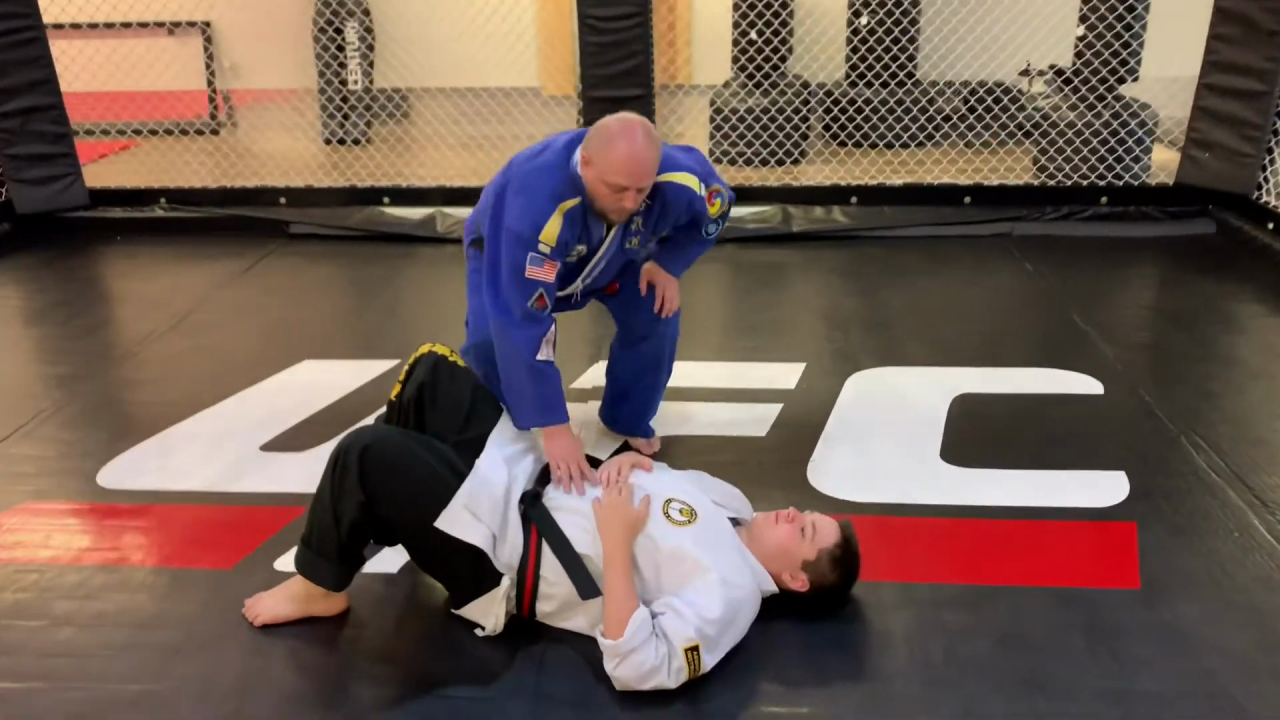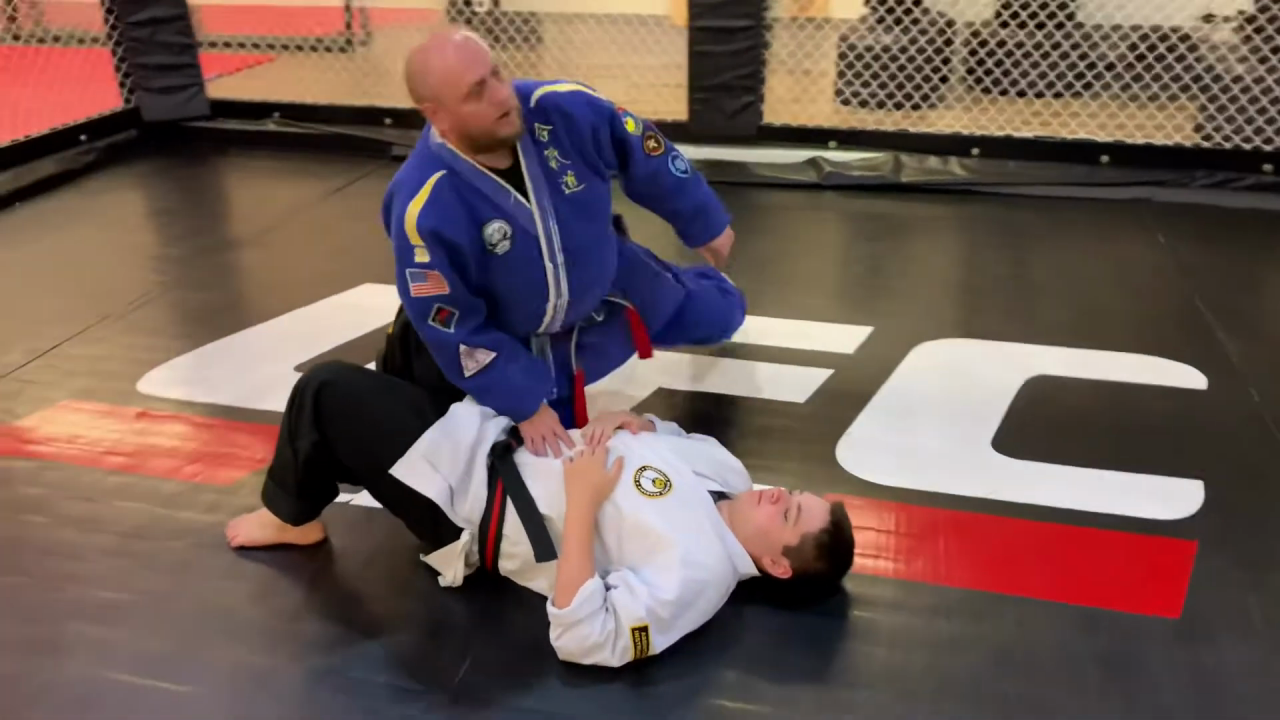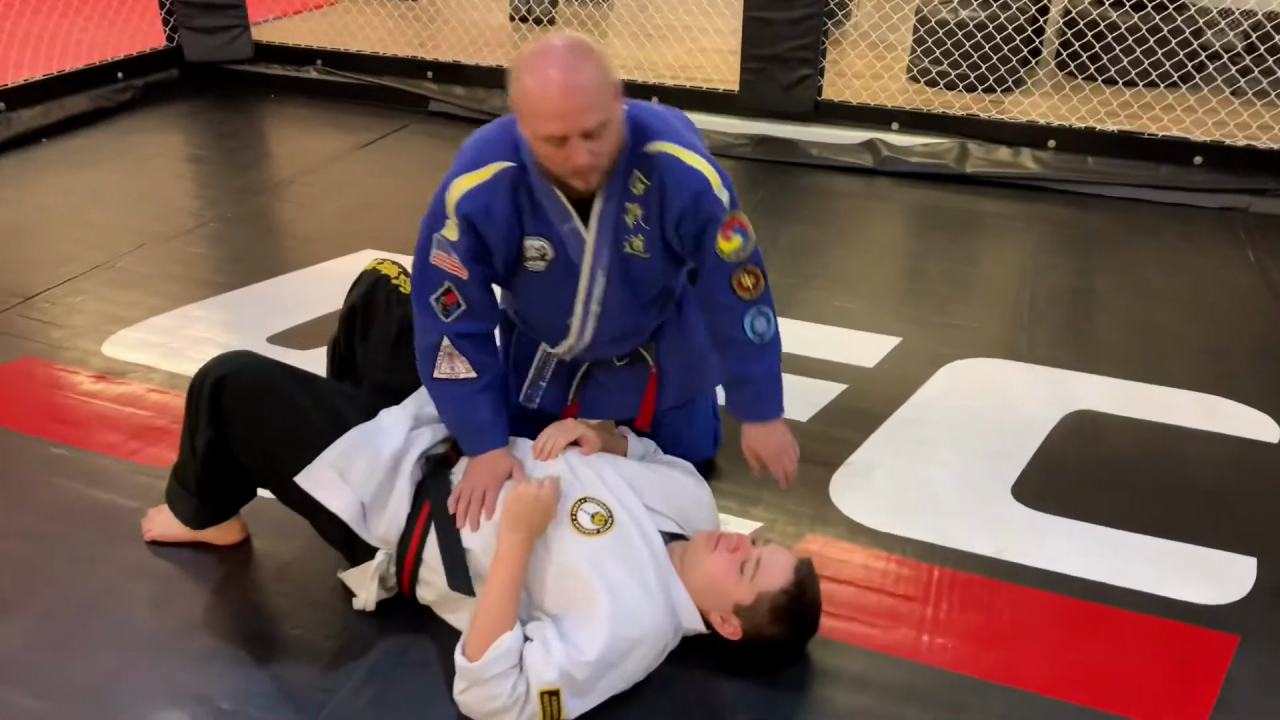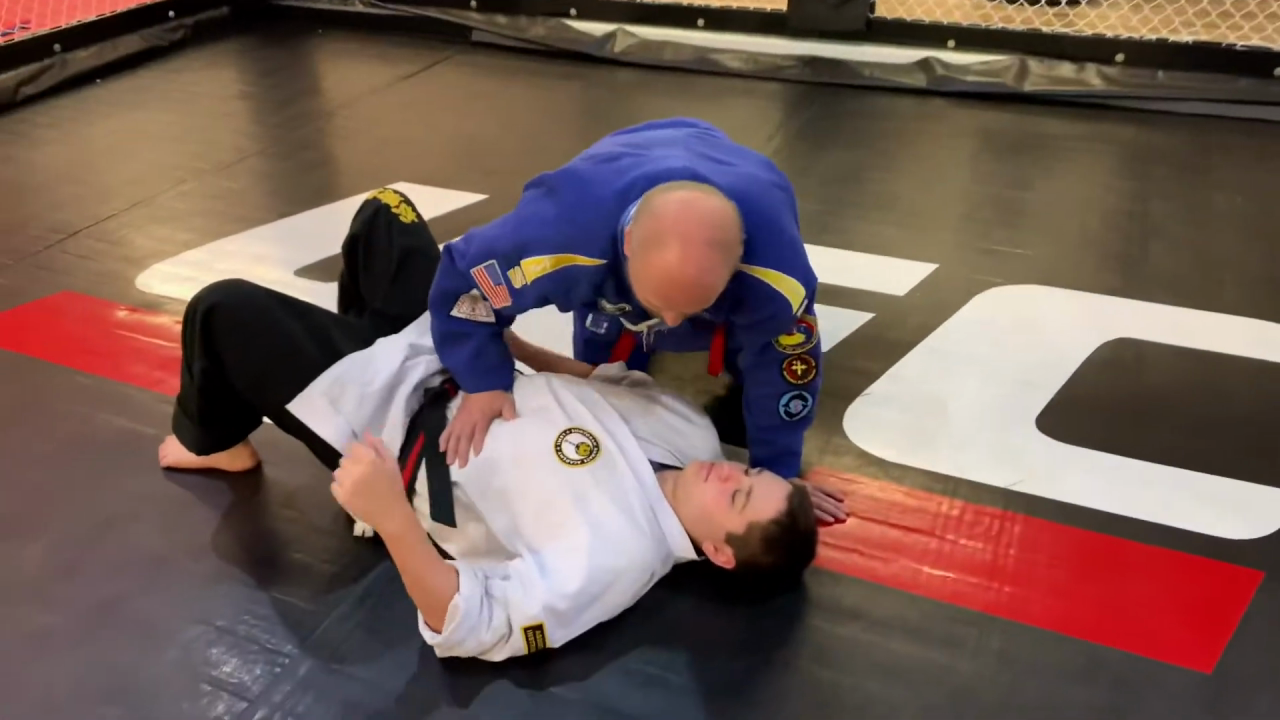
dt=1s
person 1, frame 1
left shoulder: (730, 594)
right shoulder: (731, 505)
left elbow: (635, 666)
left wrist: (615, 540)
right wrist: (631, 462)
left hip: (497, 557)
right hip: (529, 481)
left knee: (365, 454)
right knee: (434, 369)
left ankle: (319, 587)
right ankle: (377, 510)
person 1, frame 2
left shoulder: (697, 572)
right shoulder: (727, 473)
left elbow: (580, 638)
right elbow: (666, 437)
left wrist: (581, 504)
right wrist: (630, 421)
left hip: (469, 503)
right hip: (510, 429)
left knee: (326, 391)
left ankle: (289, 518)
right ankle: (390, 413)
person 1, frame 3
left shoulder: (631, 624)
right shoulder: (690, 492)
right elbow: (637, 448)
left wrist: (517, 535)
right wrist: (596, 434)
left hip: (399, 513)
right hip: (455, 440)
left knee: (228, 381)
right knee: (381, 284)
left ankle: (203, 512)
right ankle: (352, 416)
person 1, frame 4
left shoulder: (615, 555)
right shoulder: (692, 434)
left elbow: (462, 628)
left wrist: (390, 511)
right wrist: (513, 346)
left hip: (398, 430)
right hip: (457, 369)
left knee: (222, 310)
right knee: (384, 212)
left ankle: (213, 442)
right ankle: (355, 341)
person 2, frame 1
left shoulder: (675, 179)
right shoulder: (536, 200)
left elbow: (717, 201)
right elbow: (525, 322)
left wrist: (669, 265)
right wrist: (554, 427)
right hip: (505, 255)
left knee: (655, 316)
right knee: (491, 341)
left ankle: (628, 420)
person 2, frame 2
left shoulder: (561, 108)
right shoulder: (426, 210)
left elbow: (645, 154)
right elbow: (452, 327)
left wrist: (707, 225)
right wrist: (525, 408)
left hip: (609, 280)
right hip: (524, 342)
left knee: (719, 317)
right knee: (551, 448)
person 2, frame 3
left shoulder: (678, 167)
right shoulder: (477, 191)
left elbow: (737, 286)
right elbow: (453, 321)
left wrist: (763, 414)
right wrist: (485, 445)
left hip: (654, 344)
right hip: (542, 356)
left knee: (689, 459)
right knee: (525, 471)
person 2, frame 4
left shoulder: (774, 270)
right shoulder: (561, 232)
left elbow: (782, 371)
right elbow: (464, 278)
left wrist: (775, 475)
right wrist: (483, 384)
